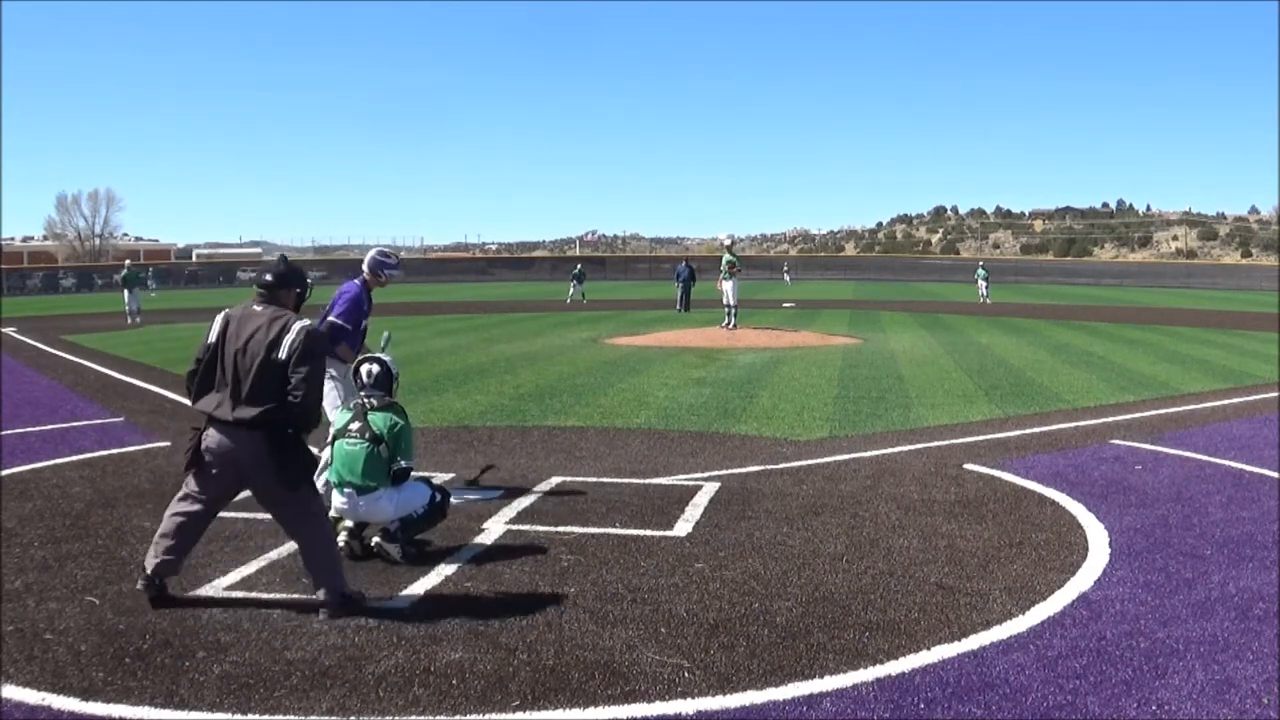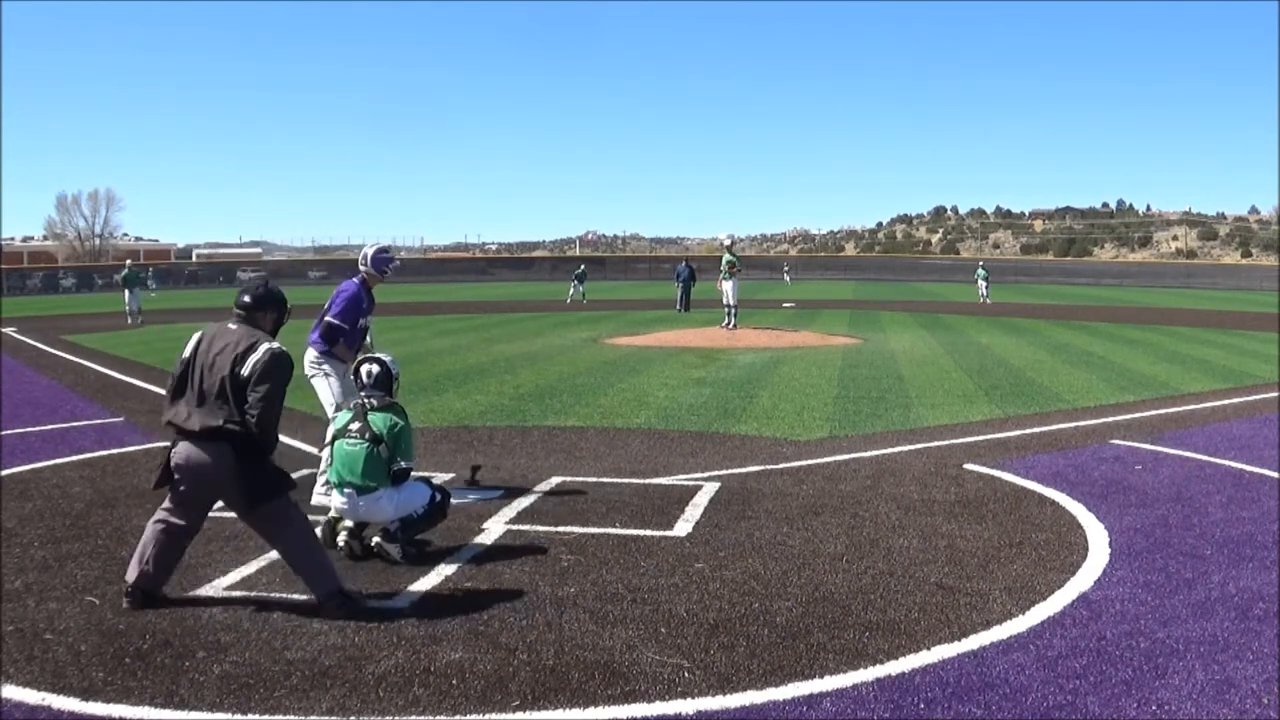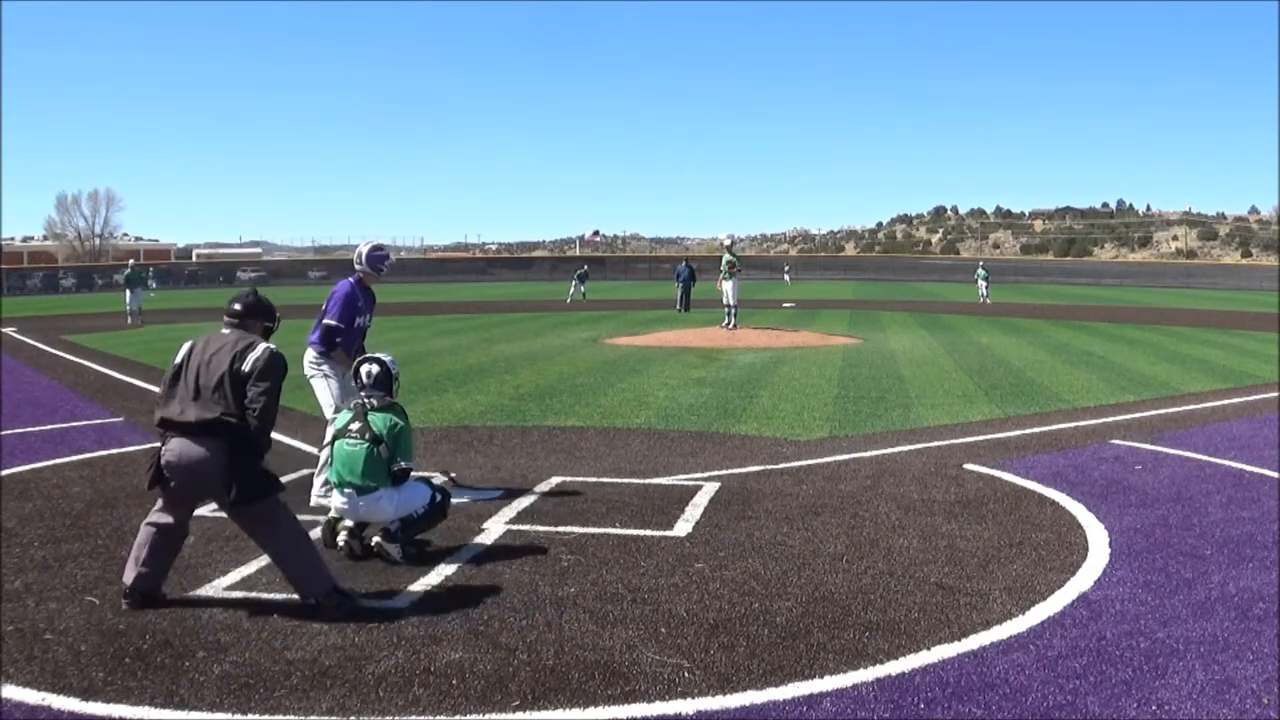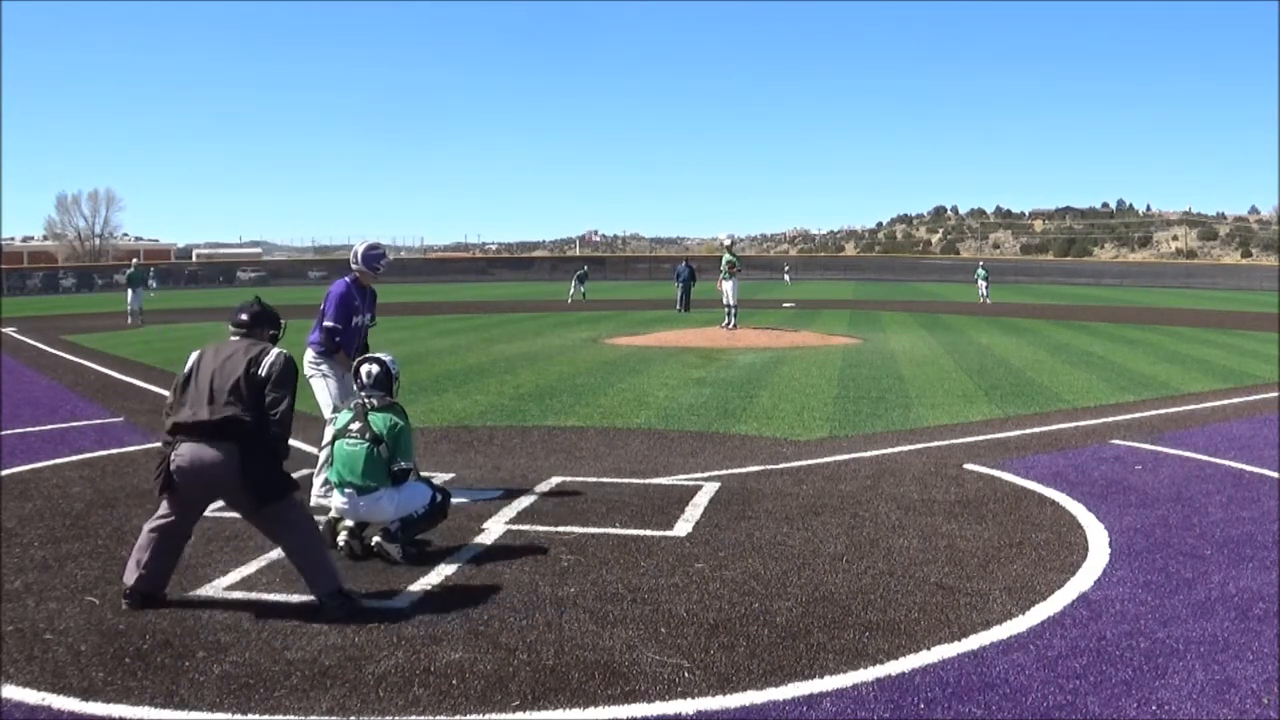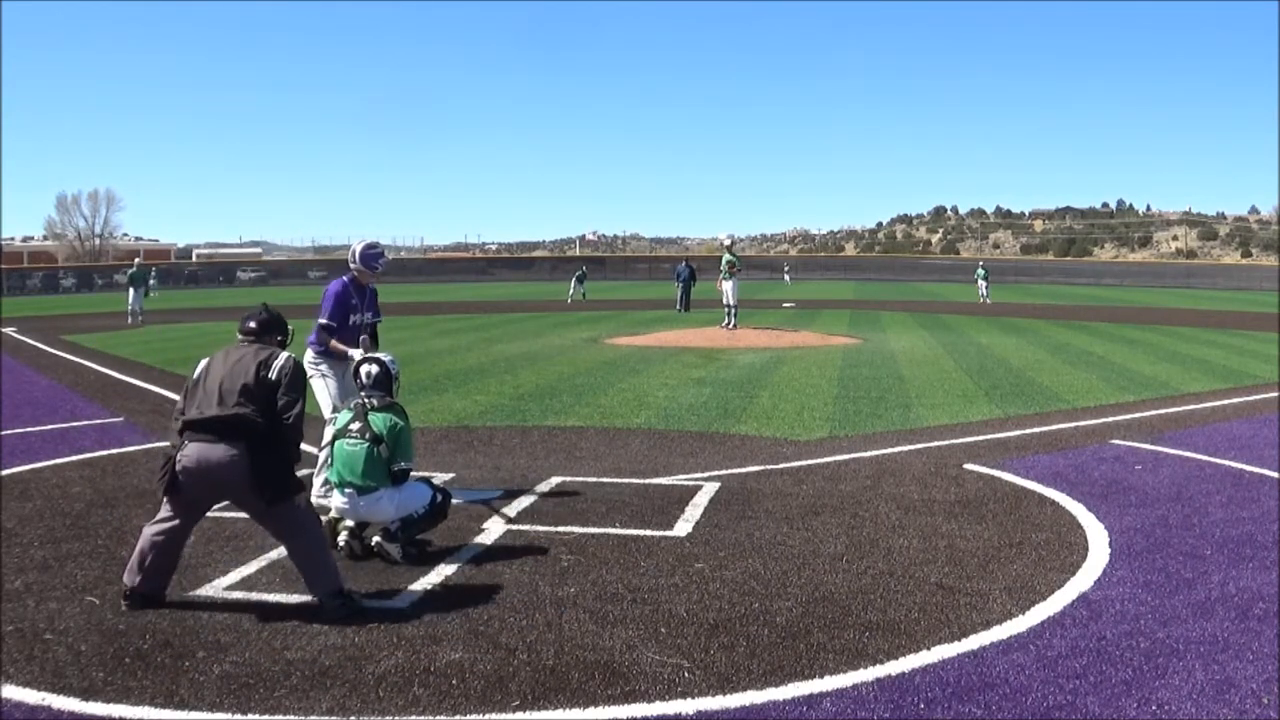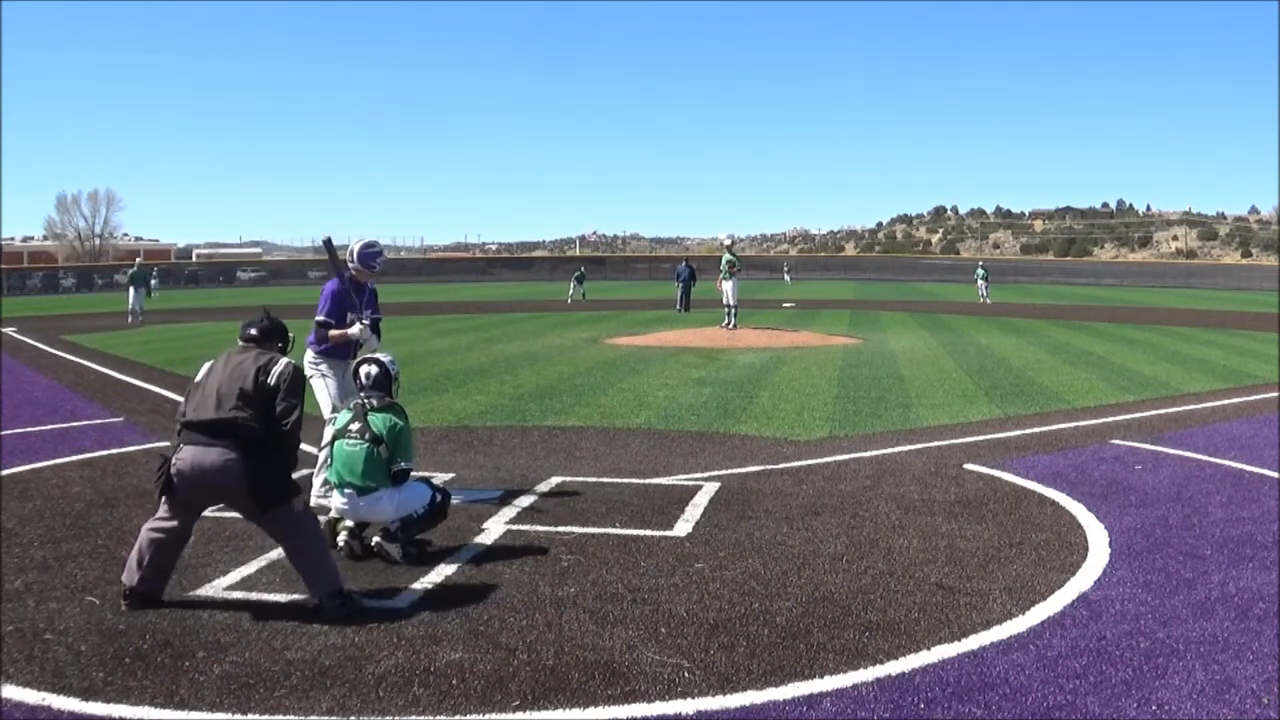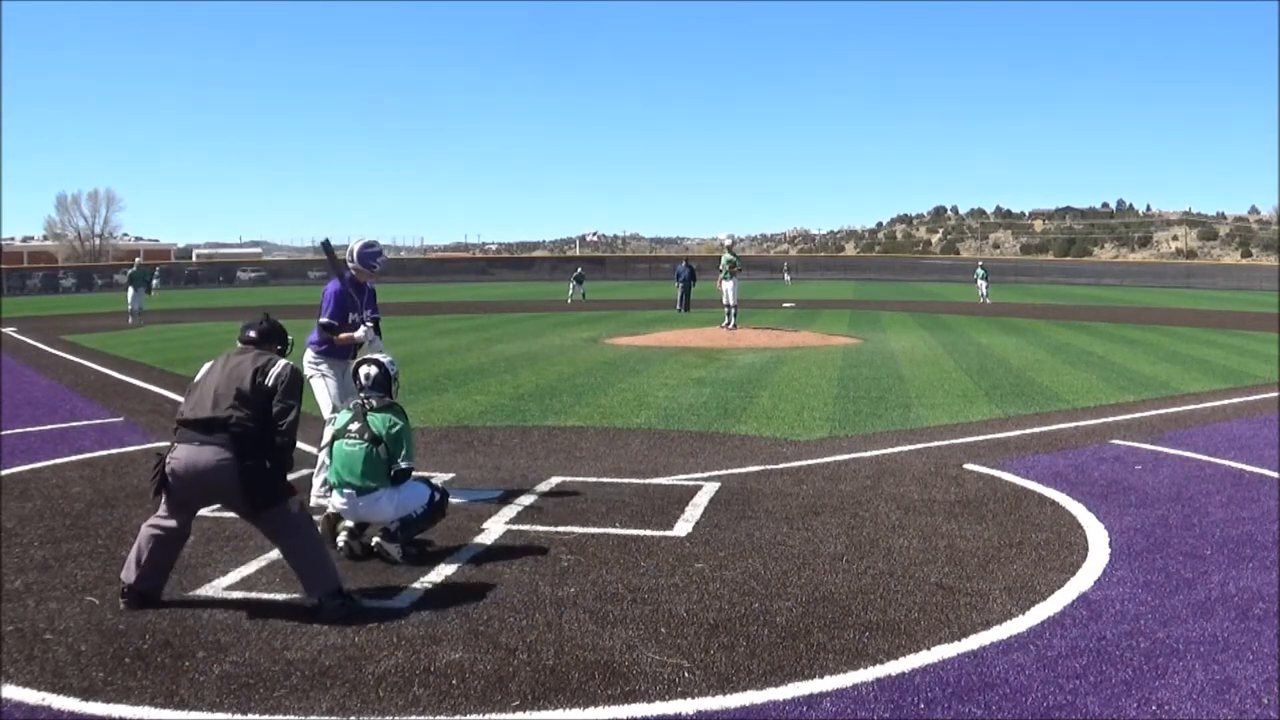
dt=0.2s
person 1, frame 1
left shoulder: (225, 320)
right shoulder: (299, 331)
left elbow: (195, 379)
right elbow: (303, 398)
right wrist: (300, 430)
left hip: (218, 436)
right hip: (267, 442)
left knee: (190, 508)
right knee: (306, 517)
left ankle: (153, 578)
right ankle: (334, 596)
person 1, frame 2
left shoulder: (201, 337)
right shoulder: (269, 354)
left elbow: (173, 393)
right elbow: (260, 419)
right wrist: (264, 450)
left hip: (187, 450)
right hip: (232, 456)
left knee: (172, 521)
right knee: (288, 526)
left ankle: (139, 588)
right ankle: (332, 596)
person 1, frame 3
left shoulder: (192, 346)
right shoulder: (264, 354)
left elbow: (163, 400)
right elbow: (258, 417)
right wrist: (256, 455)
left hip: (176, 448)
right hip: (223, 455)
left knee: (164, 521)
right knee: (277, 527)
left ankle: (138, 589)
right ankle: (327, 596)
person 1, frame 4
left shoulder: (201, 355)
right shoulder: (275, 359)
left elbow: (171, 408)
right elbow: (277, 421)
left wrist: (176, 449)
right wrist: (274, 462)
left hip: (186, 453)
right hip: (235, 457)
left knee: (169, 523)
right knee: (293, 525)
left ankle: (139, 590)
right ankle: (332, 596)
person 1, frame 5
left shoulder: (210, 362)
right shoulder: (283, 363)
left elbow: (180, 414)
right elbow: (289, 424)
left wrist: (184, 456)
right wrist: (285, 469)
left hip: (192, 453)
right hip: (242, 458)
left knee: (170, 524)
right knee: (299, 525)
left ankle: (138, 591)
right ankle: (333, 598)
person 1, frame 6
left shoulder: (212, 366)
right shoulder: (283, 369)
left elbow: (182, 417)
right elbow: (287, 429)
right wrist: (283, 474)
left hip: (188, 456)
right hip: (237, 462)
left knee: (167, 524)
right knee: (297, 527)
left ankle: (137, 590)
right ankle: (332, 598)
person 1, frame 7
left shoulder: (212, 366)
right shoulder: (281, 370)
left elbow: (183, 414)
right elbow: (283, 431)
right wrist: (278, 476)
left hip: (182, 454)
right hip: (231, 462)
left knee: (167, 523)
right knee: (293, 525)
left ankle: (136, 589)
right ankle: (331, 598)
person 2, frame 1
left shoulder: (363, 294)
right shoulder: (354, 293)
right elbow: (330, 334)
left wrist: (370, 356)
right wrist: (358, 358)
left hip: (337, 364)
right hip: (326, 364)
right ankle: (322, 487)
person 2, frame 2
left shoulder: (366, 295)
right shoulder: (352, 292)
right elbow: (327, 335)
left wrist: (370, 355)
right wrist: (354, 360)
left hip: (338, 363)
right hip: (323, 361)
right ankle: (323, 490)
person 2, frame 3
left shoulder: (368, 295)
right shoulder: (346, 291)
right elbow: (327, 337)
right wrist: (354, 366)
left hip: (340, 364)
right hip: (322, 362)
right ankle: (322, 491)
person 2, frame 4
left shoulder: (368, 294)
right shoulder: (341, 291)
right elbow: (328, 339)
right wrist: (354, 370)
left hip: (343, 364)
right hip: (321, 362)
right ankle: (322, 492)
person 2, frame 5
left shoulder: (370, 292)
right shoulder: (338, 290)
left elbow: (371, 332)
right elbow: (323, 337)
left wrist: (369, 355)
right wrist: (351, 353)
left hip: (343, 363)
right hip: (322, 362)
right knee: (337, 421)
right ankle: (322, 492)
person 2, frame 6
left shoulder: (369, 291)
right shoulder: (335, 289)
left elbow: (375, 331)
right elbow: (321, 334)
left wrist: (369, 337)
right wrist: (350, 332)
left hip: (344, 364)
right hip: (322, 362)
right ankle: (321, 492)
person 2, frame 7
left shoulder: (368, 291)
right shoulder: (337, 289)
left elbow: (374, 329)
right elbow: (325, 335)
left wrist: (373, 340)
right wrist: (356, 336)
left hip: (343, 363)
right hip: (322, 362)
right ankle: (321, 491)
person 3, frame 1
left shoulder: (343, 415)
right shoulder: (394, 418)
left elbow: (331, 463)
right elbow: (402, 473)
left hip: (341, 503)
right hip: (376, 504)
right knee: (438, 497)
left ankle: (350, 529)
right ankle: (393, 535)
person 3, frame 2
left shoulder: (342, 416)
right shoulder: (394, 419)
left elbow: (329, 463)
right elbow: (401, 474)
left hip: (342, 503)
right hip: (376, 504)
right knee: (438, 497)
left ankle: (350, 529)
right ankle: (392, 535)
person 3, frame 3
left shoulder: (343, 416)
right shoulder: (394, 419)
left elbow: (331, 463)
right elbow: (401, 474)
right wrist: (389, 485)
left hip: (342, 503)
right hip: (376, 504)
right knee: (439, 497)
left ankle: (350, 529)
right ankle: (392, 535)
person 3, frame 4
left shoulder: (343, 415)
right shoulder: (393, 419)
left elbow: (331, 464)
right elbow: (401, 475)
left hip: (342, 502)
right hip: (376, 504)
right knee: (439, 497)
left ankle: (350, 529)
right ankle: (392, 535)
person 3, frame 5
left shoulder: (343, 415)
right shoulder: (394, 419)
left elbow: (330, 464)
right elbow: (400, 474)
left wrist: (336, 513)
left hip: (343, 502)
right hip: (376, 503)
right knee: (439, 497)
left ankle: (350, 529)
right ankle: (392, 535)
person 3, frame 6
left shoulder: (343, 416)
right shoulder: (394, 419)
left elbow: (331, 464)
right elbow: (401, 475)
left wrist: (336, 515)
left hip: (343, 503)
right hip: (376, 504)
right knee: (439, 497)
left ankle: (350, 529)
right ankle: (392, 535)
person 3, frame 7
left shoulder: (342, 416)
right shoulder: (393, 419)
left elbow: (329, 464)
right elbow: (402, 474)
left wrist: (333, 511)
left hip: (343, 502)
right hip: (376, 503)
right knee: (437, 497)
left ankle: (350, 529)
right ankle: (392, 535)
